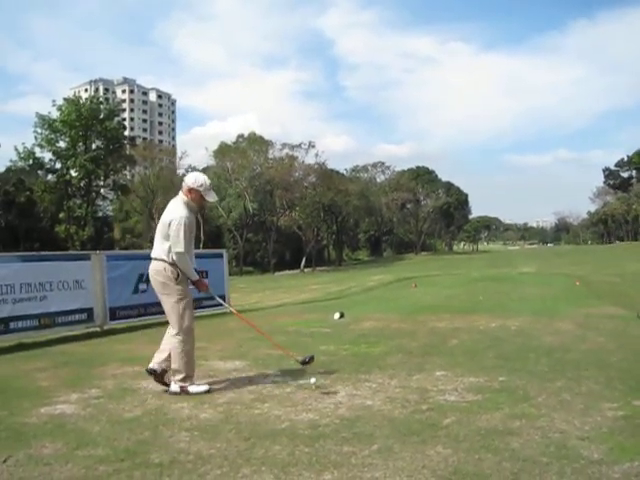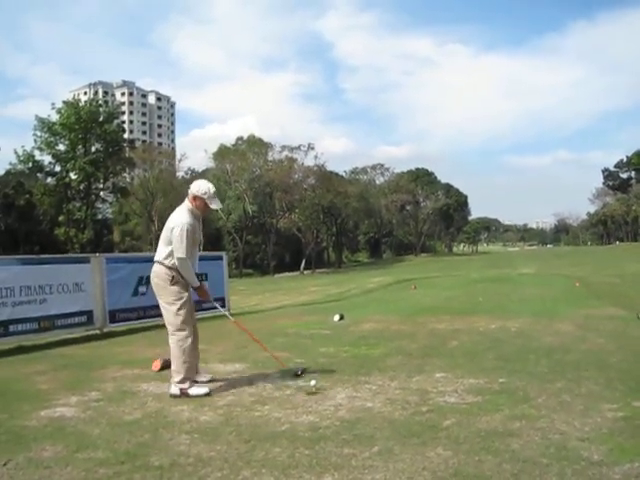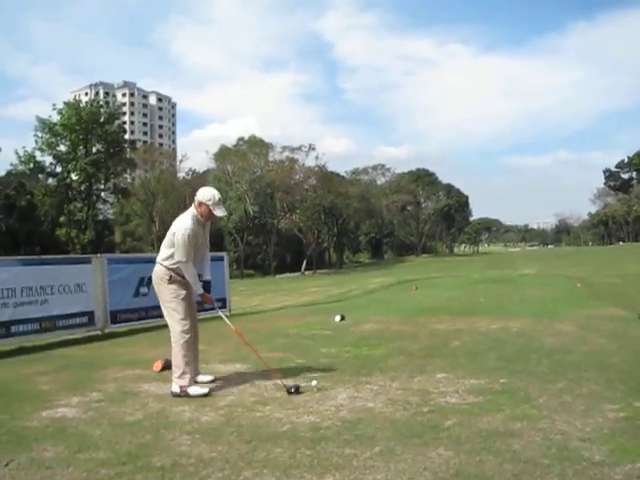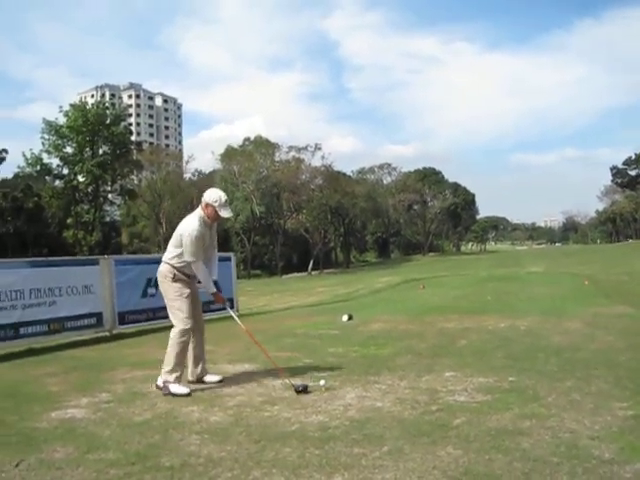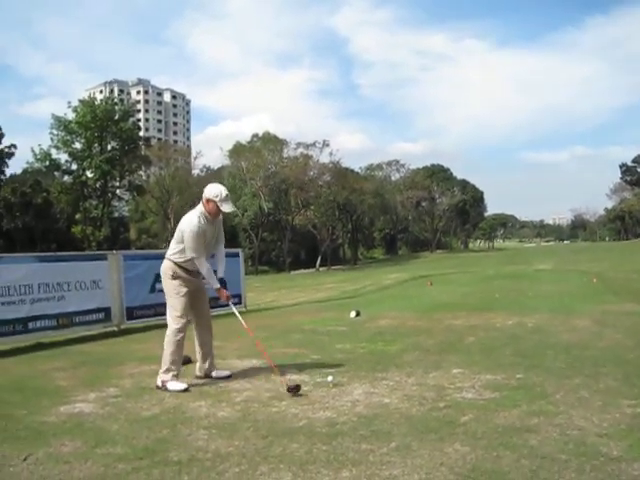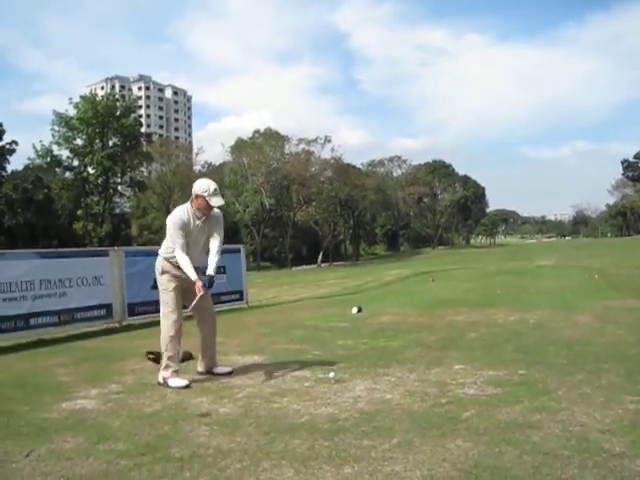
dt=0.2s
person 1, frame 1
left shoulder: (180, 206)
right shoulder: (182, 215)
right elbow: (180, 254)
left wrist: (192, 273)
right wrist: (195, 278)
left hip: (162, 269)
right hip: (168, 272)
left knee: (179, 324)
right knee: (183, 327)
left ankle: (159, 365)
right ankle: (181, 382)
person 1, frame 2
left shoulder: (192, 216)
right shoulder: (184, 221)
left elbow: (193, 250)
right elbow: (181, 259)
left wrist: (195, 278)
right wrist: (197, 285)
left hip: (174, 276)
right hip: (167, 276)
left knee: (189, 325)
right knee: (181, 329)
left ankle: (190, 372)
right ankle: (181, 384)
person 1, frame 3
left shoulder: (203, 222)
right shoulder: (185, 227)
left elbow: (203, 252)
right elbow: (185, 263)
left wrist: (206, 281)
right wrist: (201, 292)
left hip: (180, 277)
right hip: (167, 277)
left knee: (191, 325)
right knee: (181, 327)
left ankle: (190, 373)
right ankle: (181, 383)
person 1, frame 4
left shoulder: (210, 223)
right shoulder: (192, 228)
left elbow: (212, 252)
right elbow: (196, 263)
left wrist: (215, 280)
right wrist: (213, 291)
left hip: (186, 276)
right hip: (172, 275)
left knee: (196, 325)
right knee: (183, 325)
left ankle: (197, 372)
right ankle: (167, 379)
person 1, frame 5
left shoulder: (215, 218)
right shoulder: (193, 223)
left elbow: (219, 247)
right elbow: (199, 259)
left wrist: (221, 278)
right wrist: (217, 287)
left hip: (193, 273)
right hip: (175, 272)
left knee: (203, 321)
right knee: (178, 323)
left ankle: (205, 368)
right ankle: (166, 377)
person 1, frame 6
left shoulder: (215, 215)
right shoulder: (178, 217)
left elbow: (215, 246)
right elbow: (179, 253)
left wrist: (209, 275)
right wrist: (195, 279)
left hip: (194, 271)
right hip: (170, 269)
left knee: (207, 317)
right knee: (172, 320)
left ankle: (208, 364)
right ankle: (167, 373)
